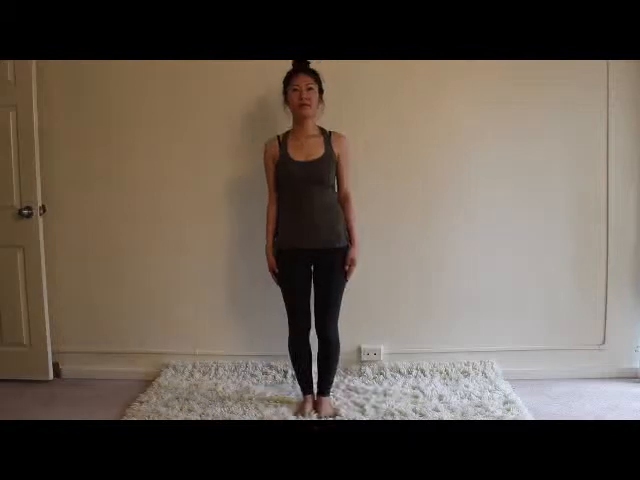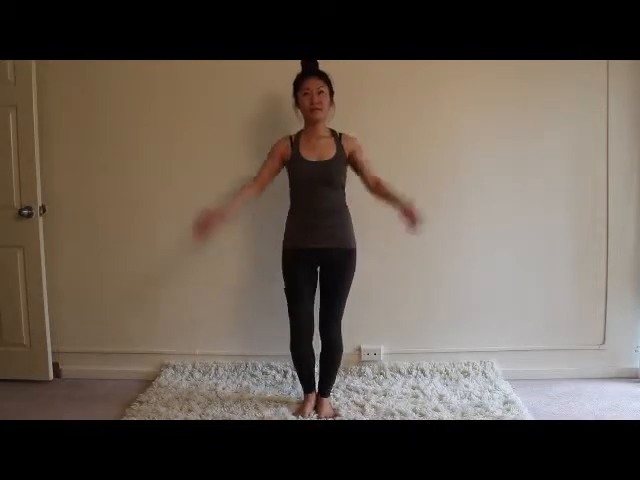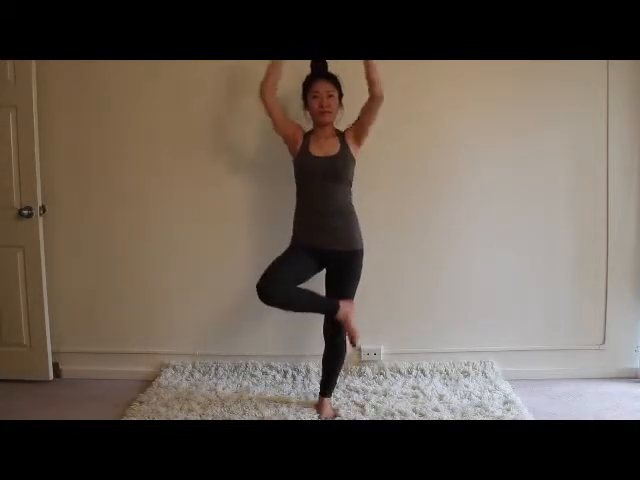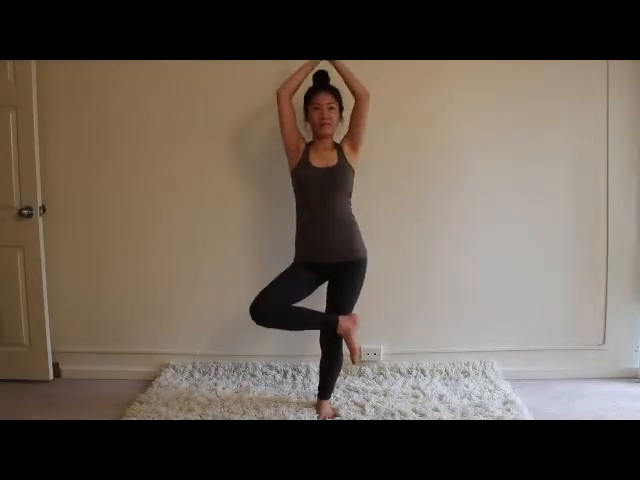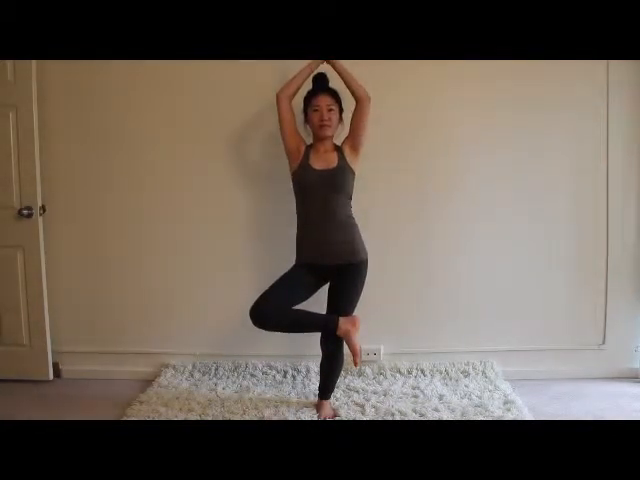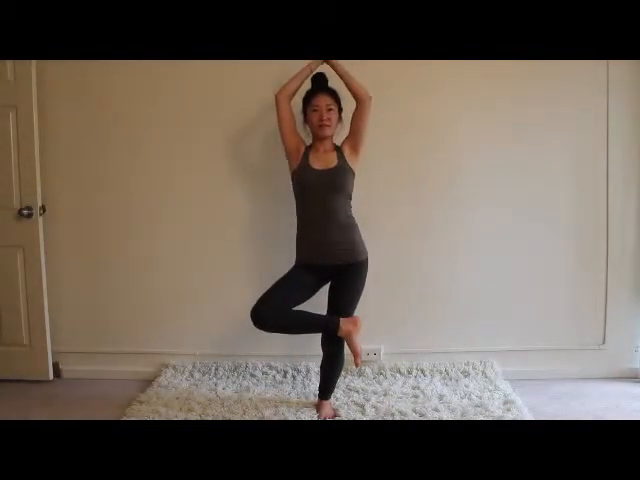
dt=0.5s
person 1, frame 1
left shoulder: (337, 143)
right shoulder: (274, 147)
left elbow: (344, 195)
right elbow: (274, 200)
left wrist: (353, 243)
right wrist: (269, 247)
left hip: (332, 245)
right hip: (291, 248)
left knee: (327, 326)
right knee: (298, 326)
left ankle: (324, 394)
right ankle: (306, 393)
person 1, frame 2
left shoulder: (347, 144)
right shoulder: (285, 146)
left elbow: (372, 181)
right elbow: (257, 184)
left wrist: (398, 202)
right wrist: (222, 211)
left hip: (340, 245)
right hip: (298, 246)
left knee: (331, 327)
right knee: (300, 327)
left ankle: (325, 396)
right ankle: (308, 393)
person 1, frame 3
left shoulder: (352, 140)
right shoulder: (296, 140)
left elbow: (377, 96)
right elbow: (267, 94)
left wrist: (367, 63)
left hip: (346, 244)
right hip: (305, 243)
left knee: (334, 330)
right knee: (268, 289)
left ankle: (325, 397)
right ankle: (339, 308)
person 1, frame 4
left shoulder: (349, 150)
right shoulder: (298, 151)
left elbow: (363, 97)
right elbow: (283, 95)
left wrist: (334, 62)
right wrist: (313, 63)
left hip: (349, 256)
right hip: (309, 258)
left knee: (330, 338)
right knee: (262, 310)
left ankle: (324, 399)
right ankle: (340, 322)
person 1, frame 5
left shoulder: (349, 153)
right shoulder: (298, 153)
left elbow: (364, 99)
right elbow: (282, 98)
left wrist: (335, 62)
right wrist: (314, 63)
left hip: (350, 258)
right hip: (310, 260)
left knee: (332, 339)
right knee: (262, 313)
left ankle: (325, 400)
right ankle: (342, 323)
person 1, frame 6
left shoulder: (348, 153)
right shoulder: (297, 153)
left elbow: (365, 100)
right elbow: (281, 99)
left wrist: (333, 63)
right wrist: (313, 65)
left hip: (350, 258)
right hip: (310, 261)
left knee: (332, 339)
right knee: (263, 315)
left ankle: (325, 399)
right ankle: (342, 325)
